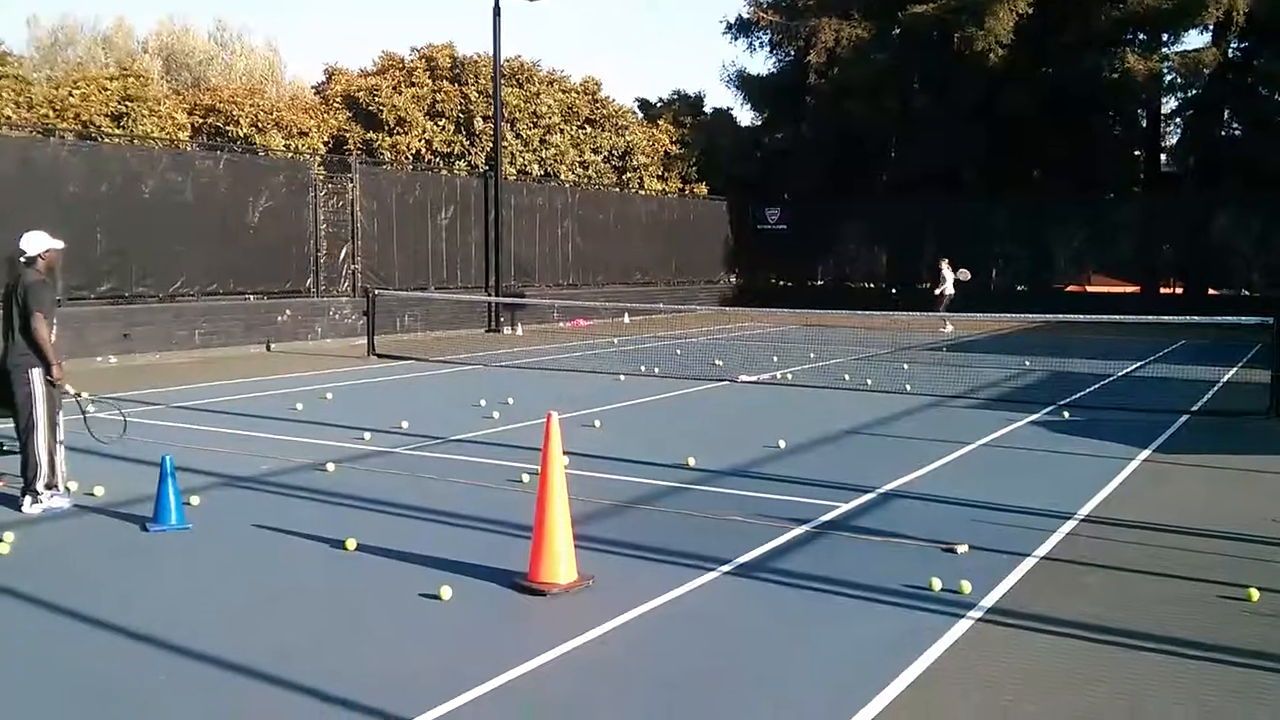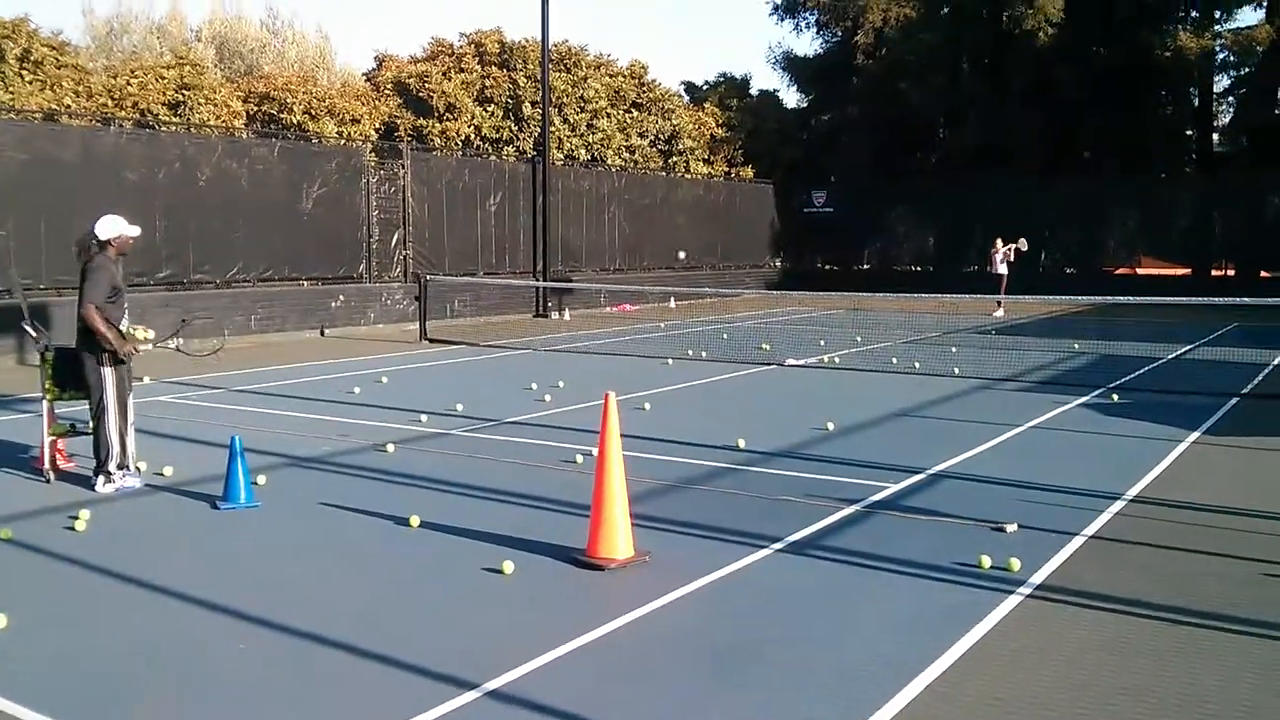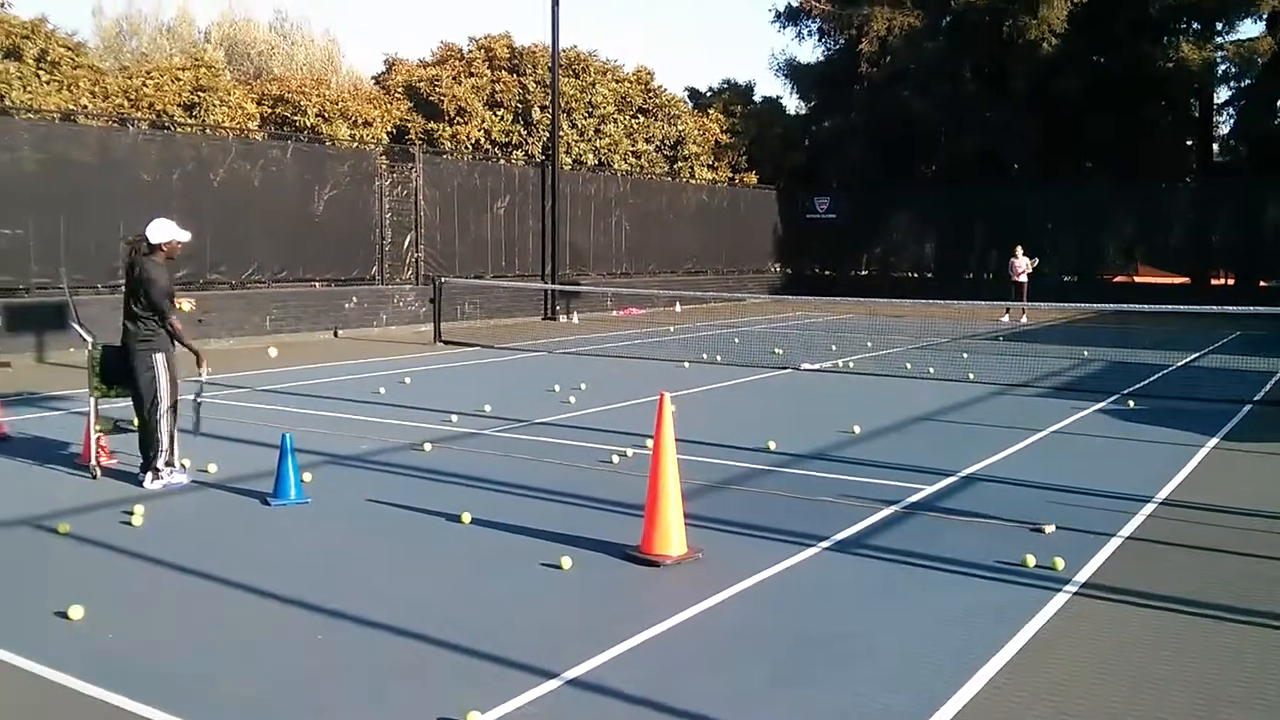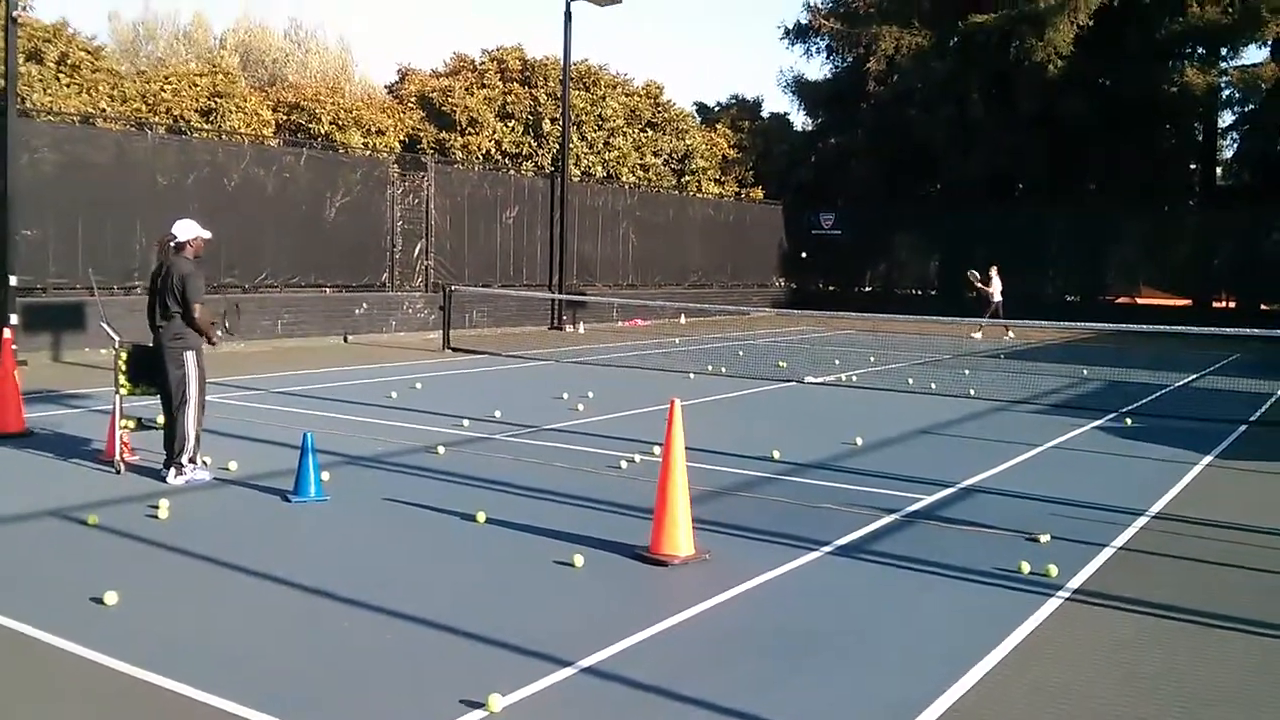
dt=1s
person 1, frame 1
left shoulder: (18, 281)
right shoulder: (38, 282)
left elbow: (13, 326)
right elbow: (37, 324)
right wrist: (54, 362)
left hip: (20, 363)
right hip: (32, 366)
left knee: (46, 428)
right knee: (39, 430)
left ankle: (49, 487)
right ankle: (35, 495)
person 1, frame 2
left shoulder: (107, 265)
right shoulder: (100, 268)
right elbow: (88, 311)
left wrist: (124, 331)
right wrist: (116, 342)
left hip: (110, 349)
right hip: (101, 351)
left knee: (120, 410)
right knee: (110, 412)
left ankle: (120, 467)
right ankle: (108, 476)
person 1, frame 3
left shoulder: (140, 264)
right shoulder: (155, 276)
right elbow: (171, 322)
left wrist: (173, 301)
right wrist: (196, 352)
left hip: (142, 347)
right hip: (151, 349)
left knee: (151, 409)
right knee: (162, 409)
left ankle: (152, 464)
right ankle: (156, 472)
person 1, frame 4
left shoulder: (162, 268)
right shoulder: (190, 271)
left elbow: (152, 311)
right elbow: (197, 314)
right wrist: (211, 334)
left hip: (165, 345)
right hip: (185, 347)
left knee: (174, 406)
right knee: (189, 406)
left ankle: (174, 461)
right ankle: (181, 467)
